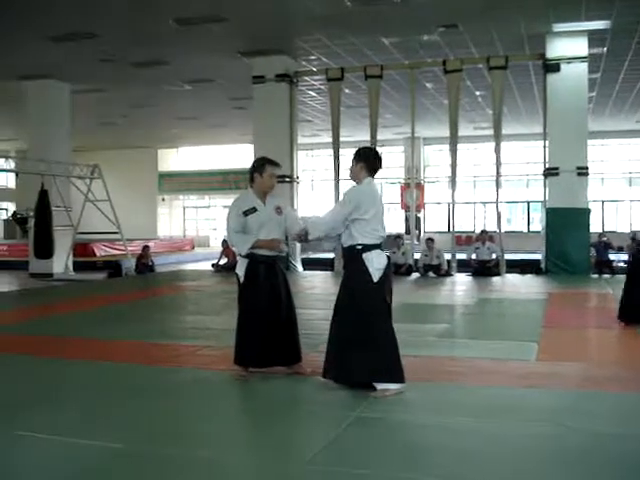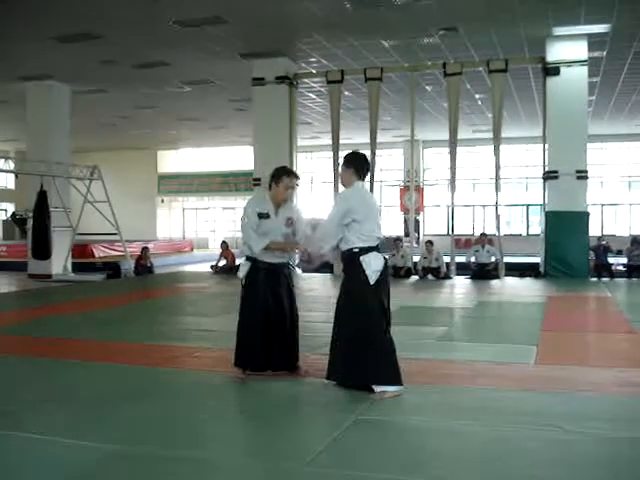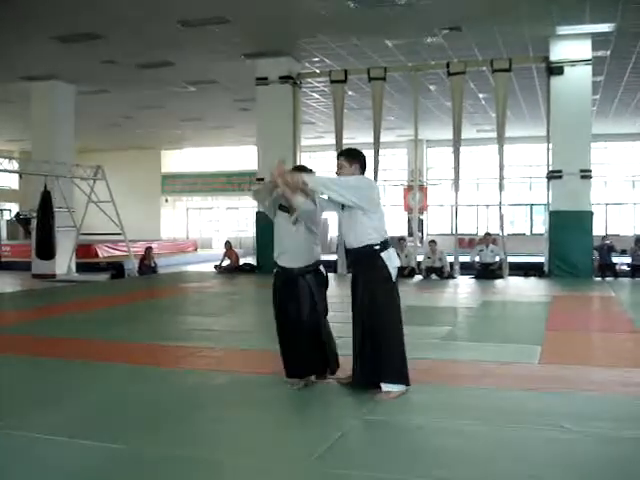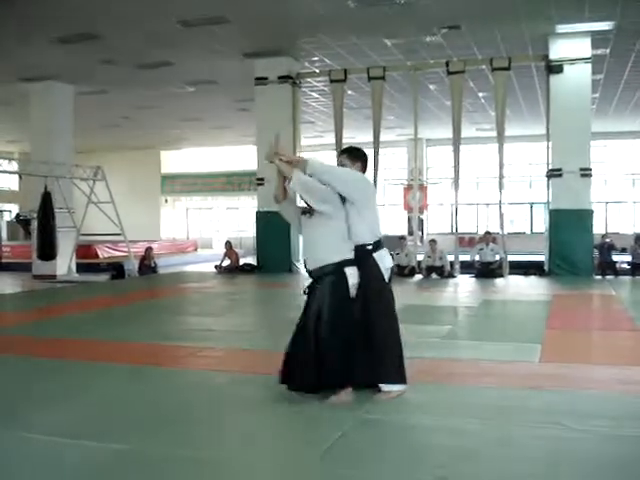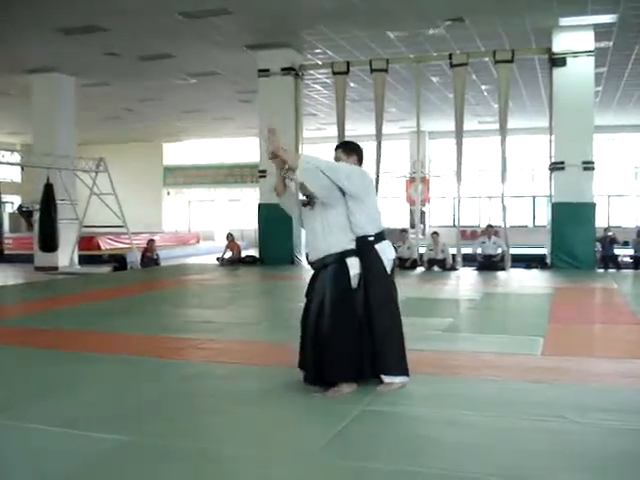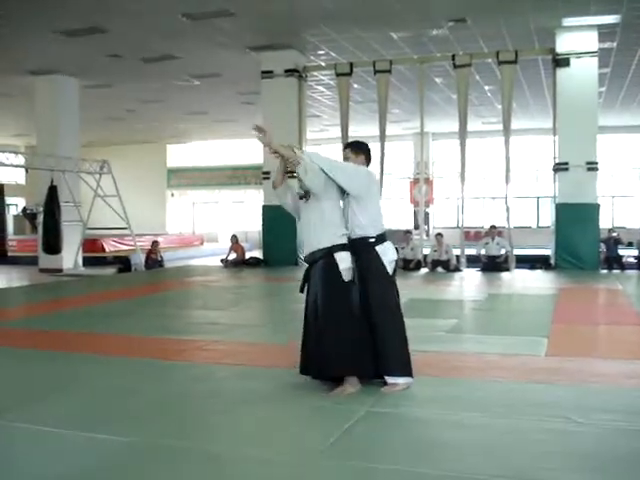
dt=0.7s
person 1, frame 1
left shoulder: (358, 193)
right shoulder: (371, 193)
left elbow: (333, 221)
right elbow: (344, 225)
left wrist: (307, 231)
right wrist: (314, 229)
left hip: (364, 263)
right hip: (367, 261)
left knee: (374, 322)
right knee: (352, 319)
left ankle: (390, 379)
right ankle: (357, 372)
person 1, frame 2
left shoulder: (349, 197)
right shoulder: (364, 197)
left elbow: (330, 230)
left wrist: (311, 251)
right wrist: (322, 251)
left hip: (363, 266)
right hip: (364, 265)
left knee: (372, 324)
right knee: (350, 322)
left ankle: (389, 382)
right ankle: (353, 375)
person 1, frame 3
left shoulder: (365, 187)
right shoulder: (345, 193)
left elbow: (328, 184)
right elbow: (324, 195)
left wrist: (298, 179)
right wrist: (299, 182)
left hip: (377, 262)
right hip: (361, 263)
left knee: (384, 321)
right knee: (363, 320)
left ankle: (395, 381)
right ankle: (365, 374)
person 1, frame 4
left shoulder: (360, 184)
right shoulder: (347, 190)
left elbow: (326, 173)
right elbow: (325, 180)
left wrist: (294, 160)
right wrist: (290, 164)
left hip: (371, 261)
right hip: (357, 261)
left knee: (380, 320)
right knee: (359, 321)
left ankle: (393, 381)
right ankle: (365, 374)
person 1, frame 5
left shoulder: (358, 177)
right shoulder: (347, 183)
left elbow: (320, 166)
left hip: (373, 252)
right hip: (360, 252)
left knee: (383, 312)
right knee: (362, 312)
left ankle: (395, 373)
right ankle: (370, 367)
person 1, frame 6
left shoulder: (363, 177)
right shoulder: (353, 181)
left elbow: (324, 163)
left wrist: (296, 155)
left hip: (374, 253)
right hip: (362, 253)
left knee: (385, 313)
right knee: (363, 312)
left ankle: (400, 375)
person 2, frame 1
left shoulder: (277, 203)
right shoulder: (240, 204)
left elbow: (295, 227)
right elbow: (234, 236)
right wrist: (263, 243)
left hip: (275, 266)
right hip: (253, 267)
left knee: (284, 313)
right knee: (251, 315)
left ankle: (290, 360)
right ankle: (245, 362)
person 2, frame 2
left shoulder: (293, 210)
right shoulder: (254, 204)
left elbow: (303, 238)
right elbow: (250, 236)
right wrist: (280, 245)
left hip: (281, 271)
right hip: (257, 270)
left knee: (287, 317)
right knee: (252, 317)
left ankle: (288, 363)
right ankle: (247, 364)
person 2, frame 3
left shoulder: (312, 208)
right shoulder: (278, 202)
left elbow: (306, 208)
right elbow: (259, 196)
left wrist: (287, 190)
right wrist: (274, 185)
left hip: (309, 276)
right hip: (284, 276)
left knee: (313, 323)
right knee: (288, 326)
left ankle: (318, 368)
right ankle: (300, 371)
person 2, frame 4
left shoulder: (331, 203)
right shoulder: (303, 216)
left elbow: (301, 181)
right elbow: (281, 200)
left wrist: (278, 162)
right wrist: (280, 172)
left hip: (339, 277)
right hip: (320, 280)
left knee: (335, 331)
right knee: (310, 330)
left ankle: (345, 386)
right ankle: (316, 381)
person 2, frame 5
left shoulder: (333, 195)
right shoulder: (304, 209)
left elbow: (306, 173)
right elbow: (283, 194)
left wrist: (282, 153)
right wrist: (279, 168)
left hip: (341, 267)
right hip: (323, 271)
left knee: (339, 322)
right knee: (316, 322)
left ankle: (348, 379)
right ankle: (325, 372)
person 2, frame 6
left shoulder: (326, 189)
right shoulder: (302, 201)
left elbow: (304, 163)
right elbow: (279, 187)
left wrist: (274, 146)
right wrist: (282, 163)
left hip: (333, 261)
right hip: (320, 264)
left knee: (338, 318)
right knee: (320, 318)
left ankle: (351, 377)
right ankle: (335, 371)
